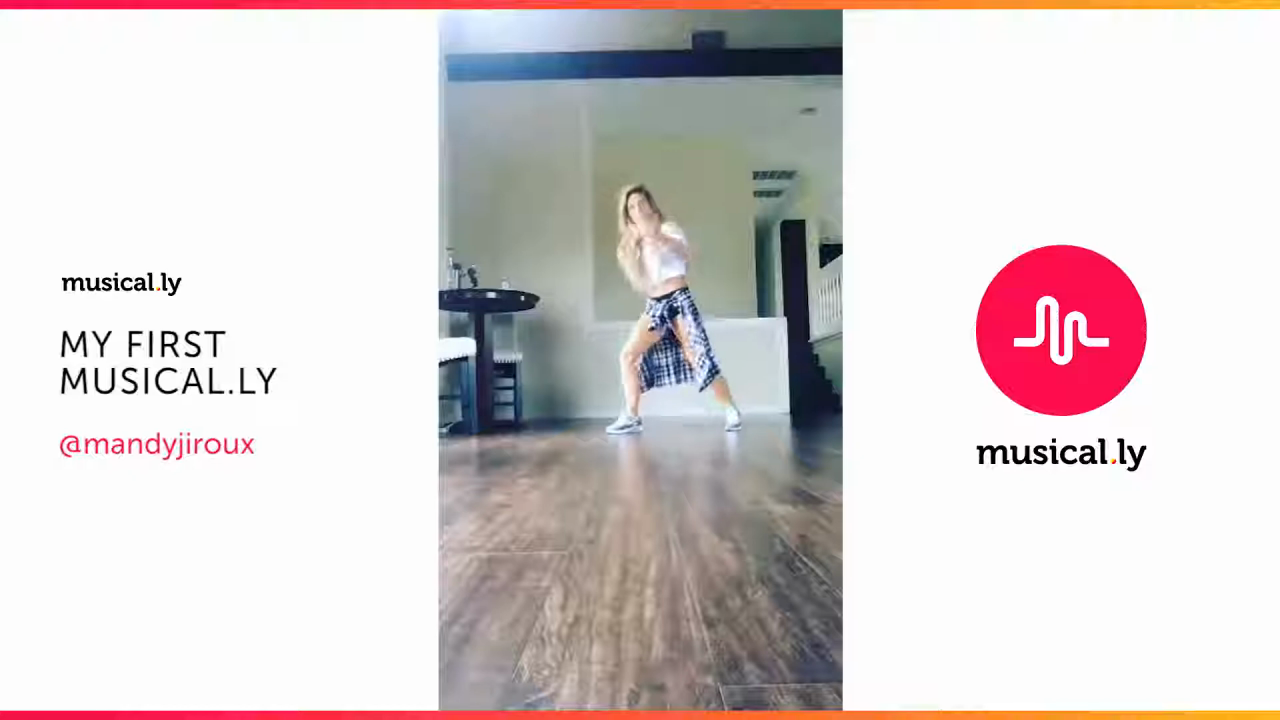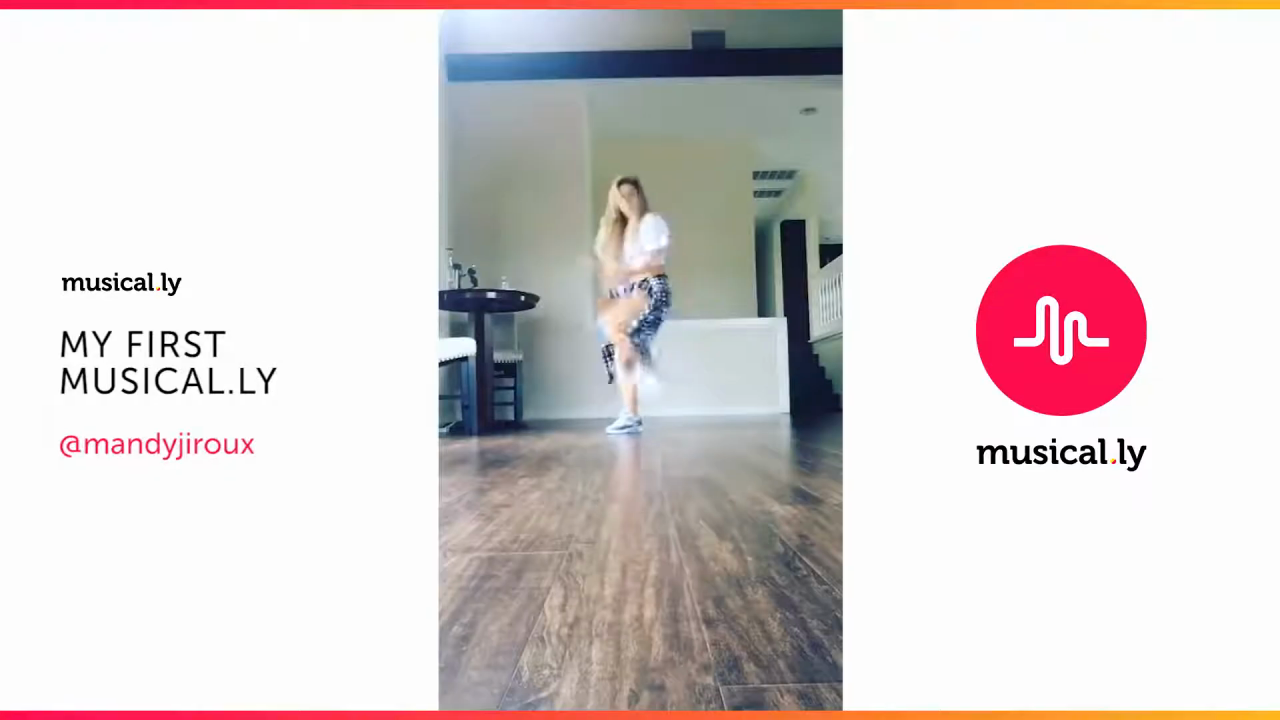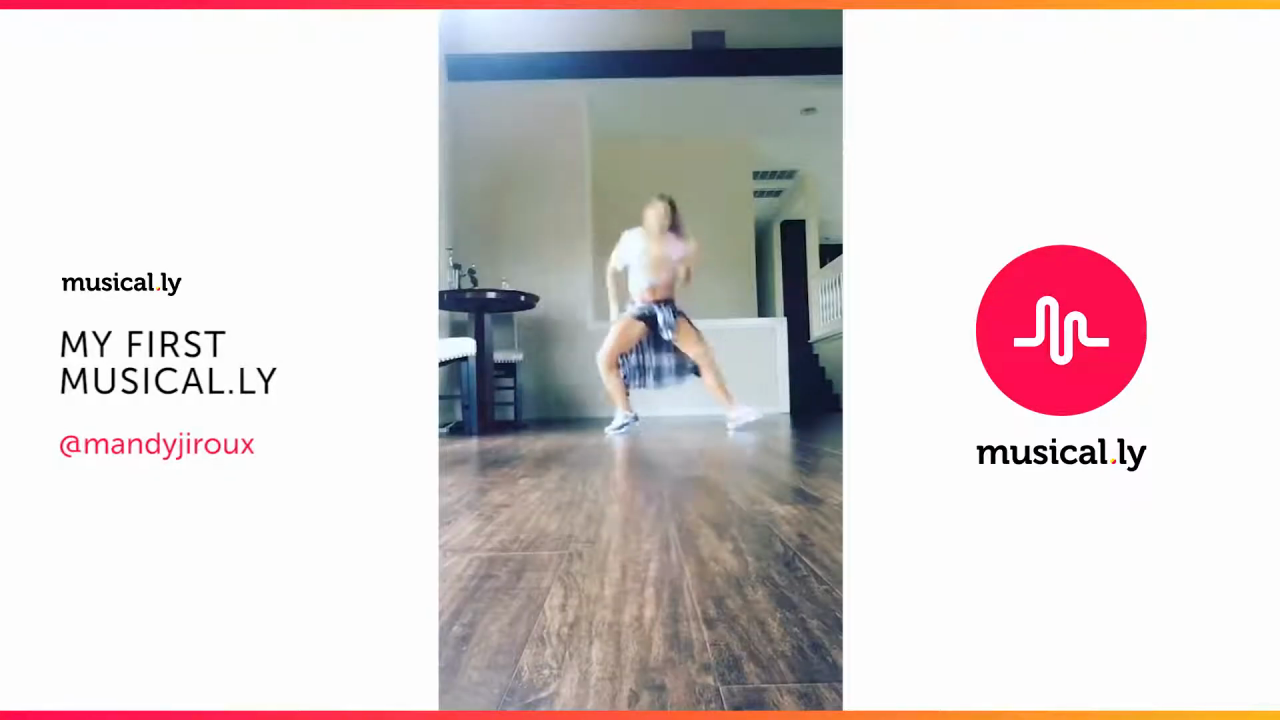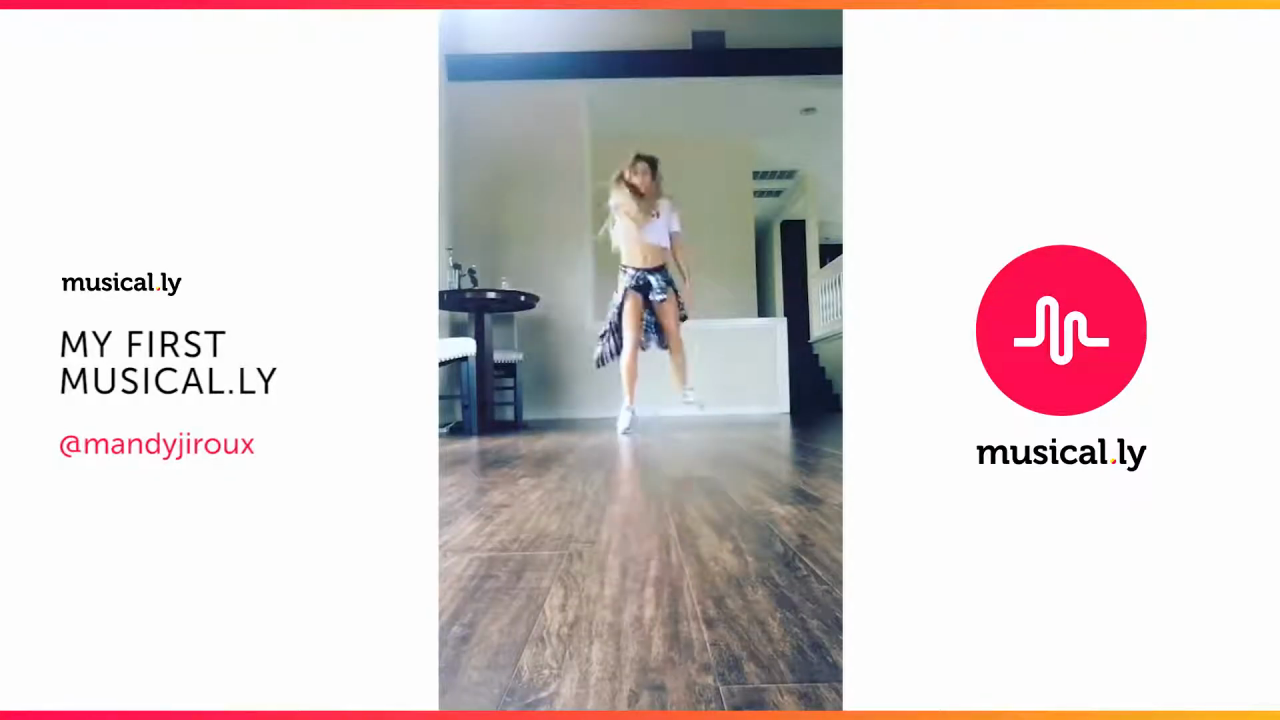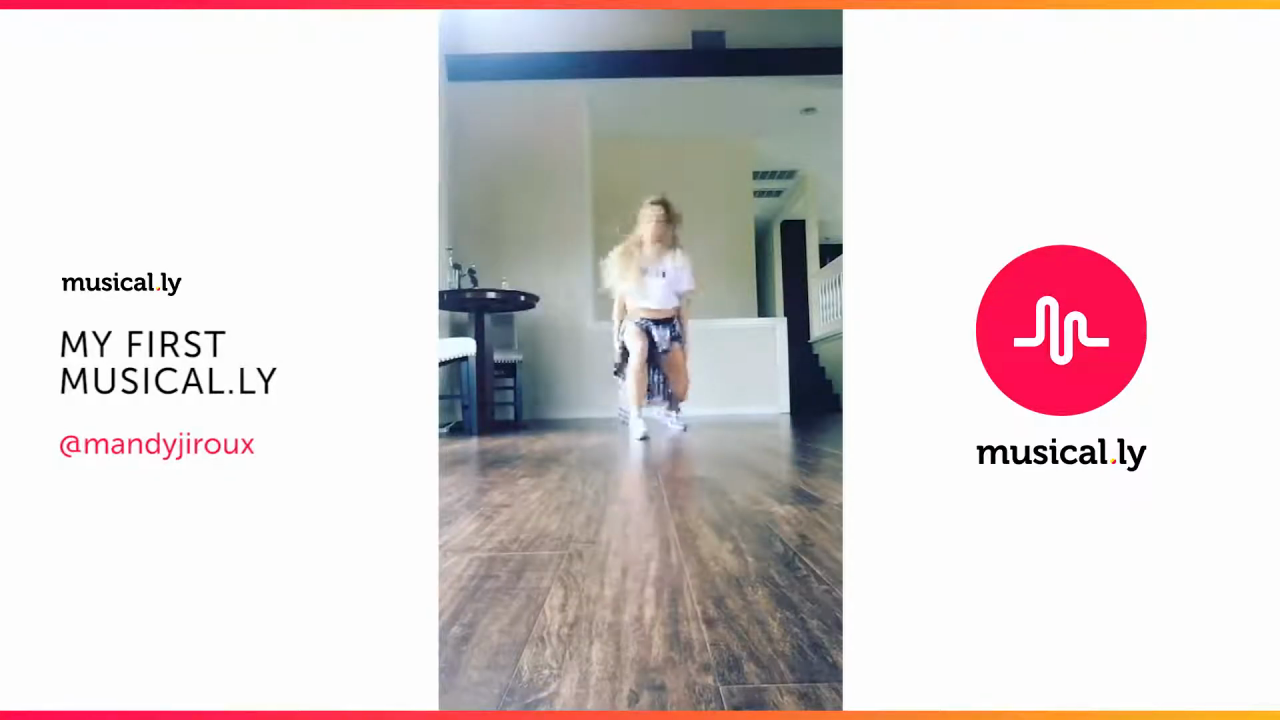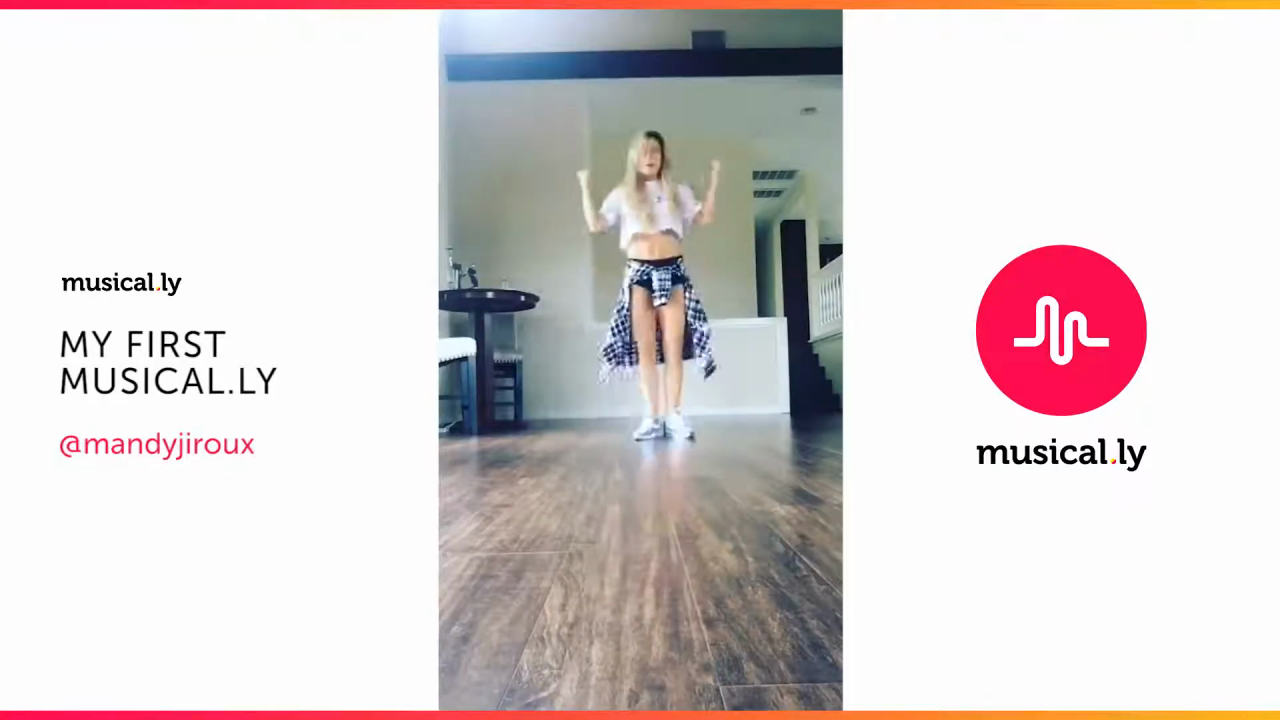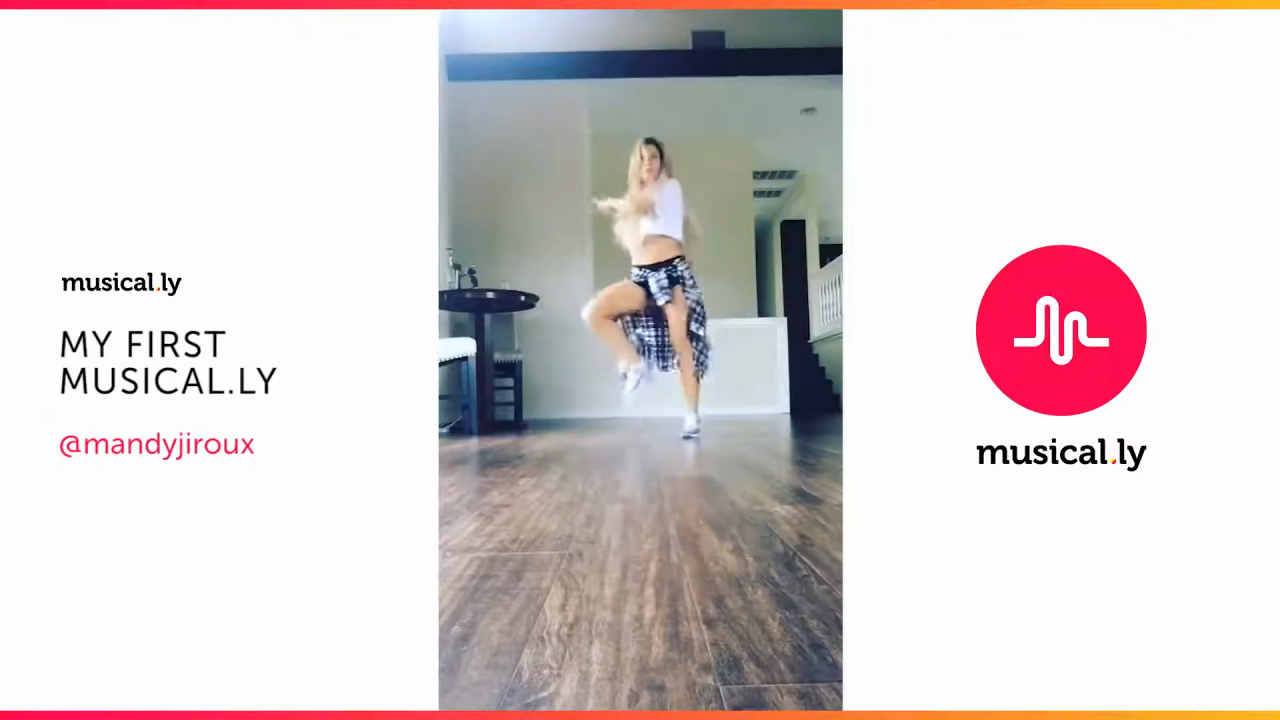
dt=0.7s
person 1, frame 1
left shoulder: (666, 229)
right shoulder: (633, 241)
left elbow: (684, 252)
left wrist: (659, 238)
left hip: (678, 300)
right hip: (654, 305)
left knee: (698, 359)
right knee: (628, 355)
left ankle: (731, 411)
right ankle: (631, 417)
person 1, frame 2
left shoulder: (652, 222)
right shoulder: (621, 229)
left elbow: (653, 258)
right elbow: (612, 263)
left wrist: (622, 270)
left hip: (652, 288)
right hip: (634, 291)
left knee: (608, 318)
right knee: (621, 353)
left ankle: (639, 366)
right ankle: (630, 416)
person 1, frame 3
left shoulder: (678, 243)
right shoulder: (632, 239)
left elbow: (685, 275)
right elbow: (612, 271)
right wrist: (613, 306)
left hip: (668, 309)
right hip: (639, 310)
left knee: (703, 356)
right knee: (605, 357)
left ankle: (732, 411)
right ankle: (625, 413)
person 1, frame 4
left shoulder: (665, 206)
right shoulder: (621, 202)
left elbow: (675, 243)
right elbow: (623, 227)
left wrist: (686, 276)
left hip: (660, 275)
right hip: (631, 276)
left knee: (674, 337)
right knee: (630, 341)
left ankle: (684, 389)
right ankle: (627, 408)
person 1, frame 5
left shoulder: (677, 257)
right shoulder: (625, 254)
left elbow: (684, 301)
right elbow: (619, 298)
left wrist: (685, 341)
right wrist: (616, 335)
left hip: (669, 326)
right hip: (637, 323)
left knee: (681, 391)
right knee: (639, 354)
left ankle: (670, 409)
right ankle: (635, 417)
person 1, frame 6
left shoulder: (678, 191)
right shoulder: (622, 194)
left elbow: (705, 218)
right elbow: (596, 226)
left wrist: (713, 182)
right wrist: (585, 188)
left hip: (672, 270)
right hip: (639, 272)
left knee: (673, 345)
right knee: (644, 347)
left ankle: (673, 415)
right ankle: (653, 417)
person 1, frame 7
left shoulder: (671, 187)
right shoulder: (635, 197)
left elbow: (644, 205)
left wrist: (611, 203)
left hip: (673, 270)
right hip: (640, 275)
left knee: (681, 344)
right knee: (593, 312)
left ankle: (693, 416)
right ankle: (635, 364)
